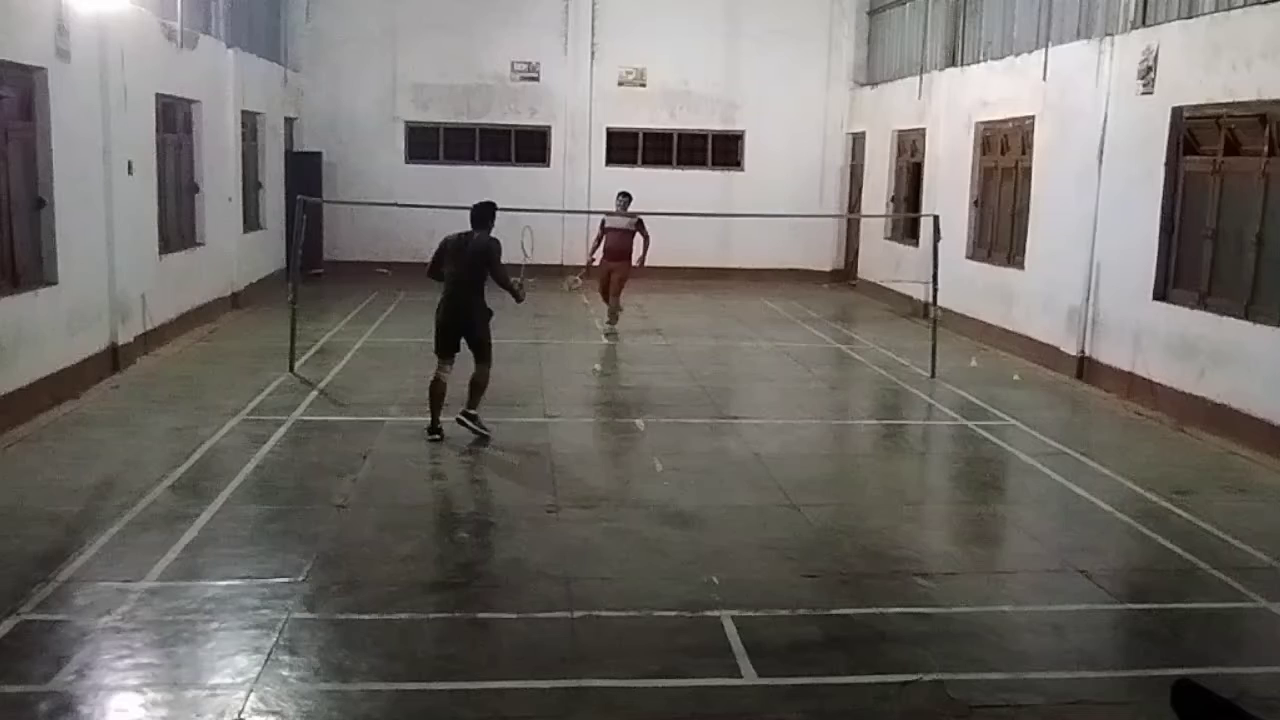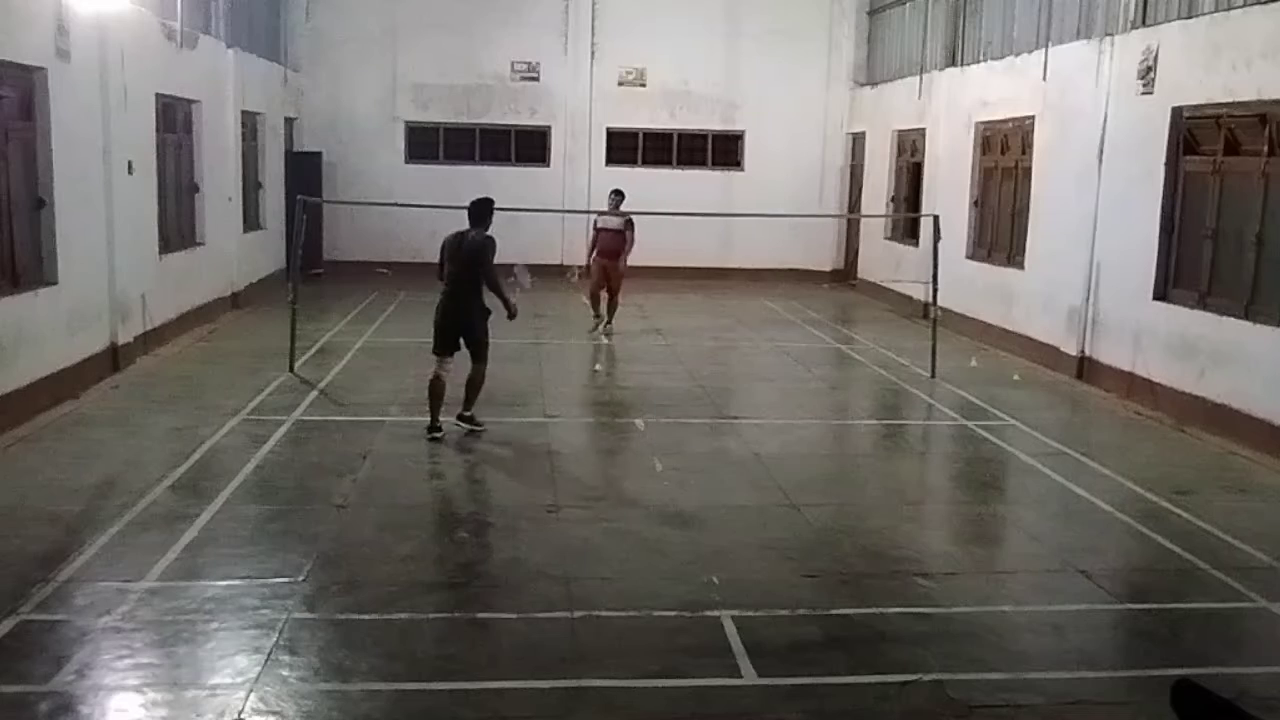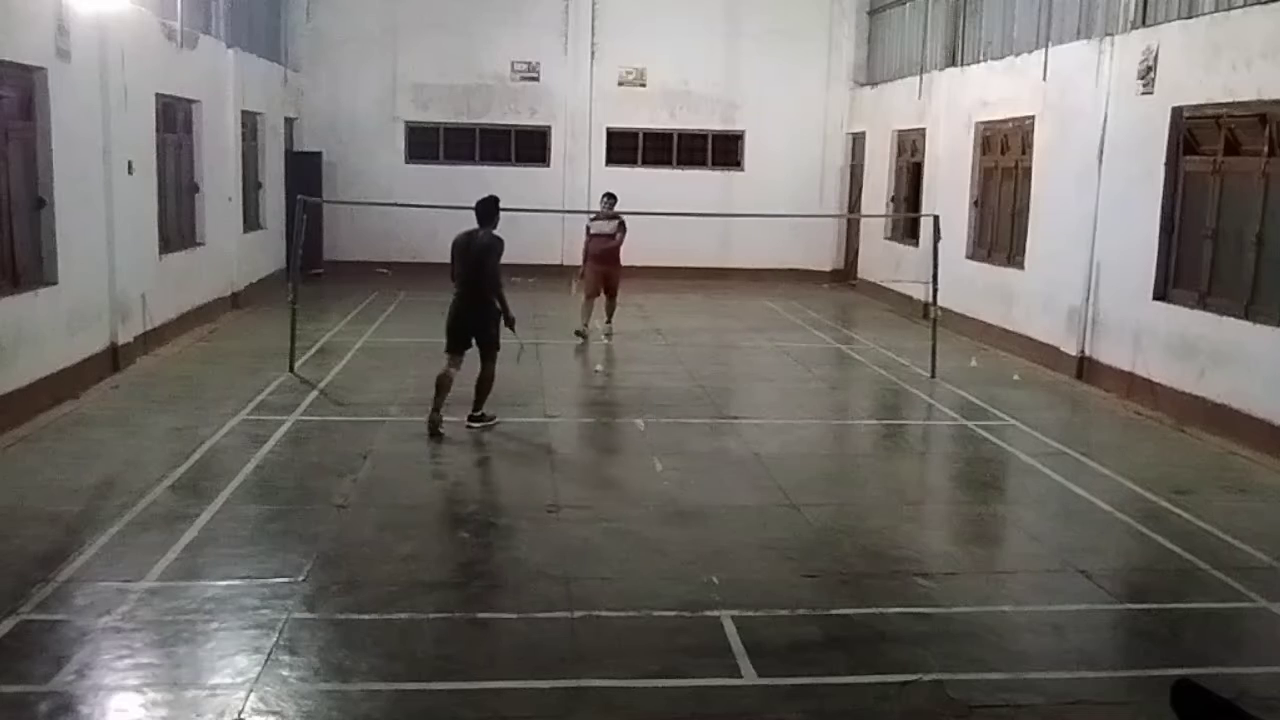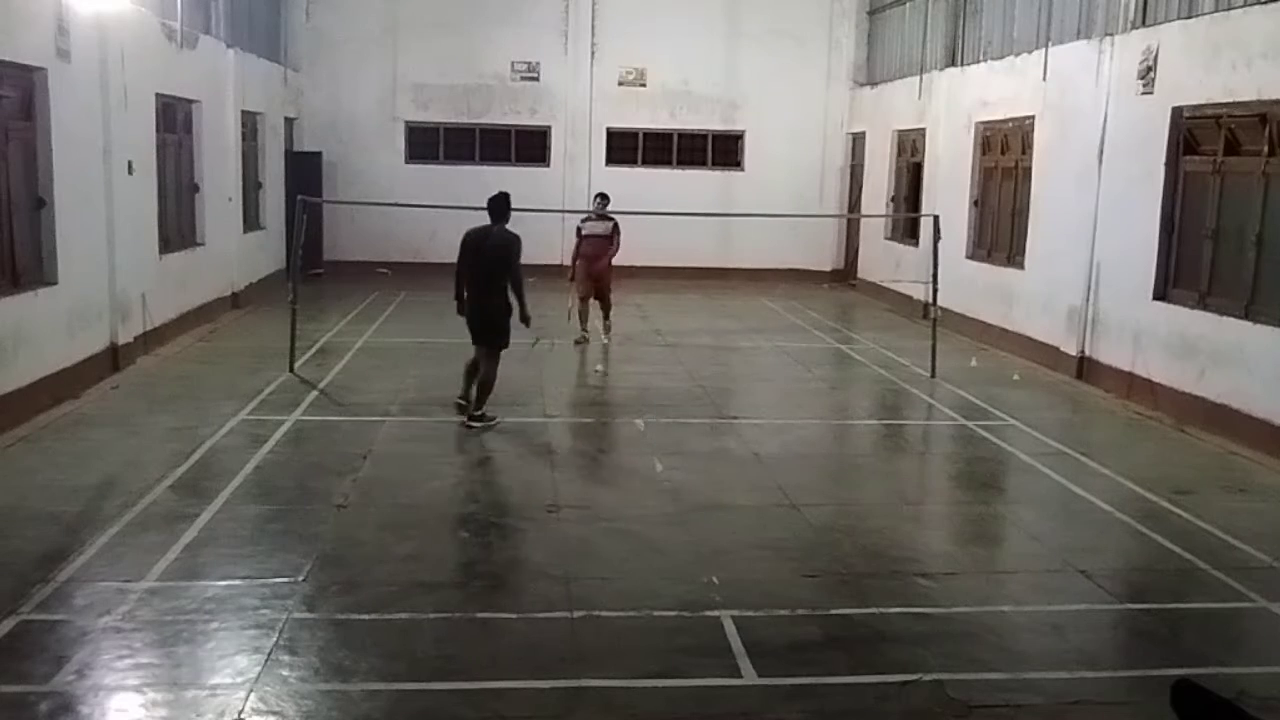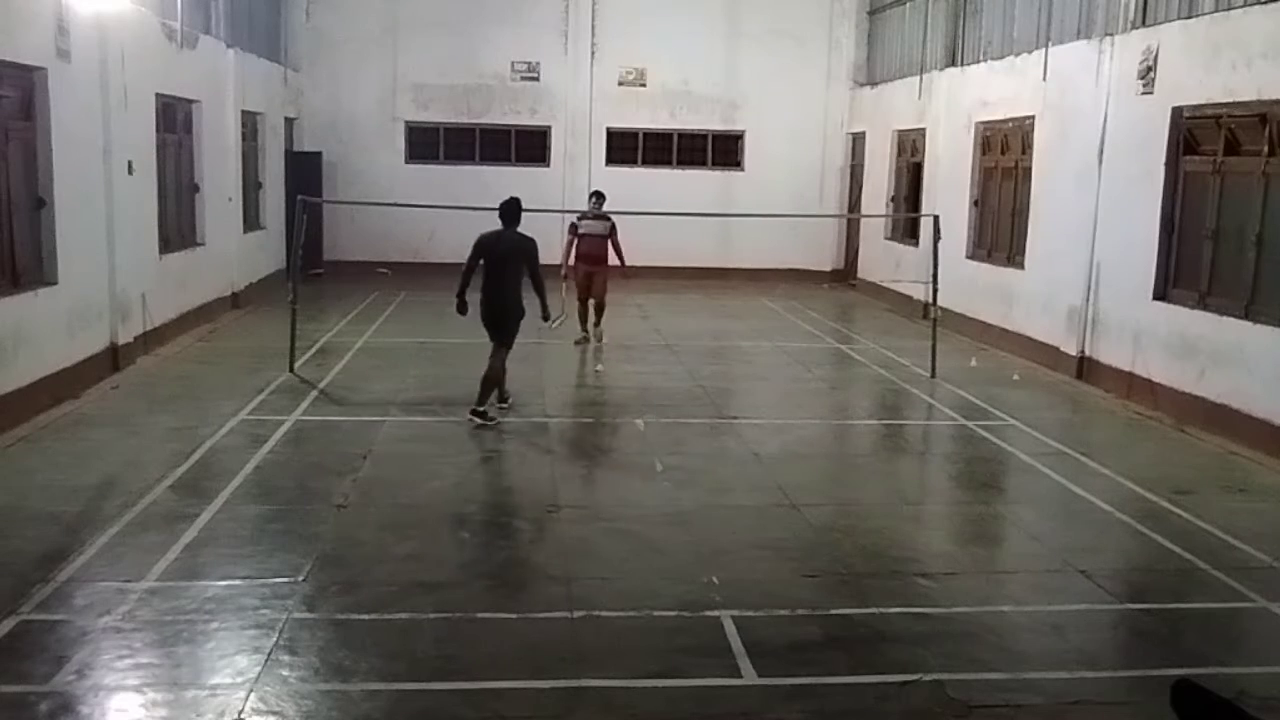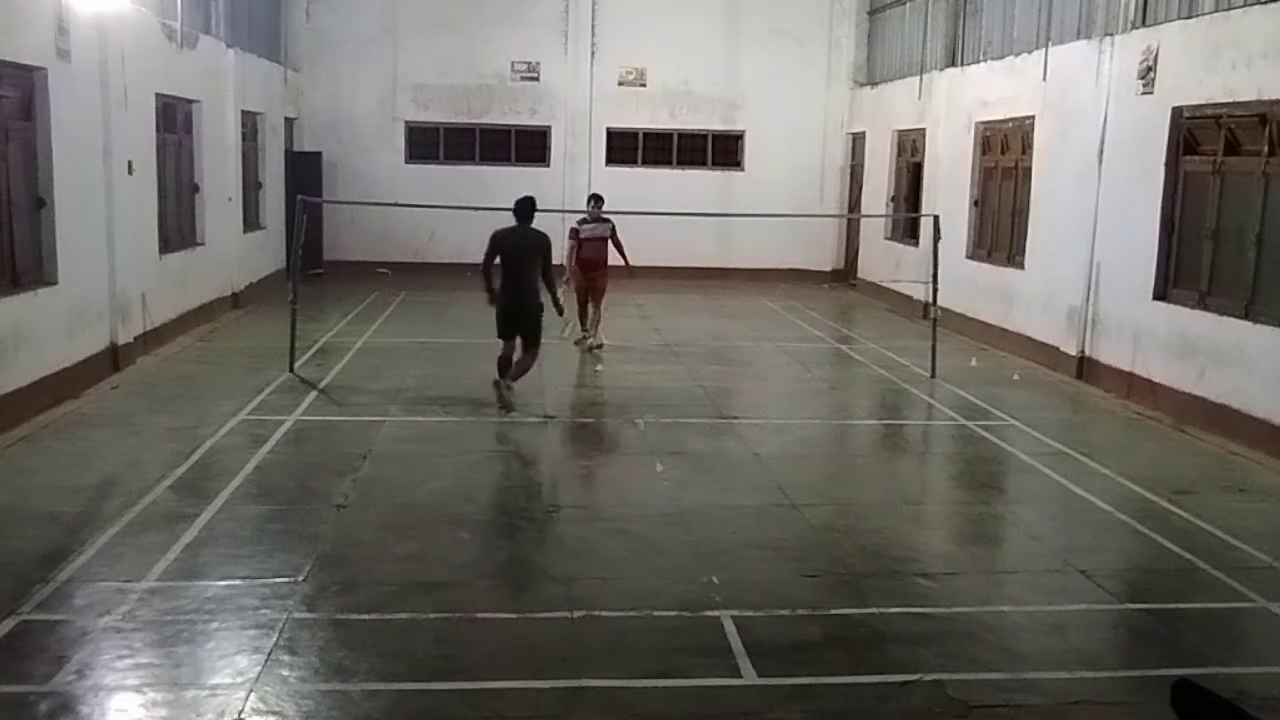
dt=0.2s
person 1, frame 1
left shoulder: (449, 240)
right shoulder: (490, 244)
left elbow: (432, 272)
right elbow: (499, 275)
right wrist: (516, 292)
left hip: (447, 308)
right hip: (473, 310)
left knee: (443, 368)
right knee: (483, 363)
left ankle: (435, 425)
right ankle: (470, 411)
person 1, frame 2
left shoulder: (450, 239)
right shoulder: (485, 241)
right elbow: (489, 277)
right wrist: (507, 304)
left hip: (446, 307)
right hip: (471, 309)
left knee: (442, 367)
right knee: (479, 364)
left ankle: (434, 423)
right ankle: (466, 413)
person 1, frame 3
left shoulder: (460, 239)
right shoulder: (494, 242)
right elbow: (493, 278)
right wrist: (506, 311)
left hip: (459, 307)
right hip: (484, 309)
left knee: (452, 364)
right knee: (488, 363)
left ankle: (436, 411)
right ankle: (476, 414)
person 1, frame 4
left shoulder: (471, 235)
right shoulder: (512, 240)
left elbow: (460, 270)
right elbow: (515, 277)
left wrist: (459, 297)
right wrist: (523, 308)
left hip: (473, 303)
right hip: (496, 305)
left knee: (480, 353)
right knee: (491, 358)
left ankle: (465, 396)
right ankle: (476, 412)
person 1, frame 5
left shoulder: (485, 239)
right shoulder: (528, 244)
left elbow: (468, 270)
right elbow: (536, 277)
left wrist: (461, 297)
right wrist: (544, 305)
left hip: (488, 303)
right hip: (510, 305)
left knee: (498, 348)
right knee: (499, 356)
left ankle: (502, 394)
right ankle: (480, 408)
person 1, frame 6
left shoulder: (499, 236)
right shoulder: (542, 240)
left elbow: (485, 267)
right elbow: (547, 273)
left wrist: (490, 291)
right wrist: (556, 300)
left hip: (505, 298)
right hip: (529, 299)
left knee: (507, 346)
right knee: (530, 351)
left ankle: (503, 390)
right ankle: (507, 382)
